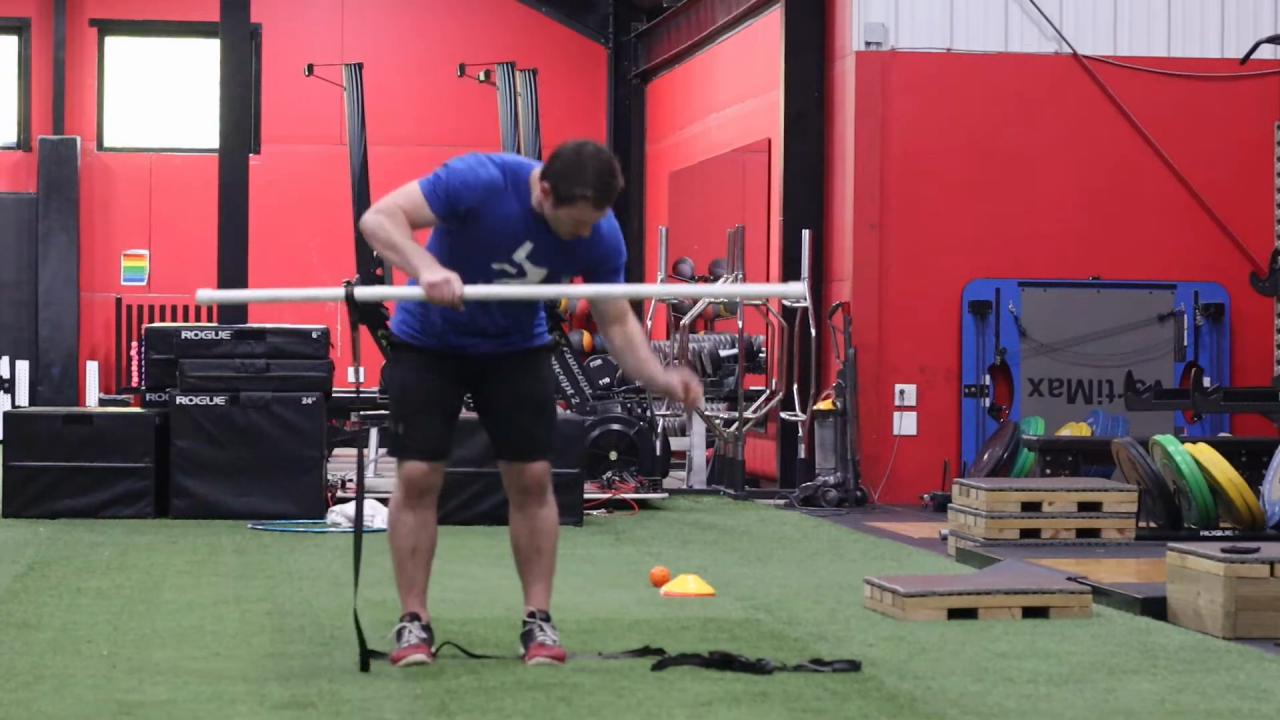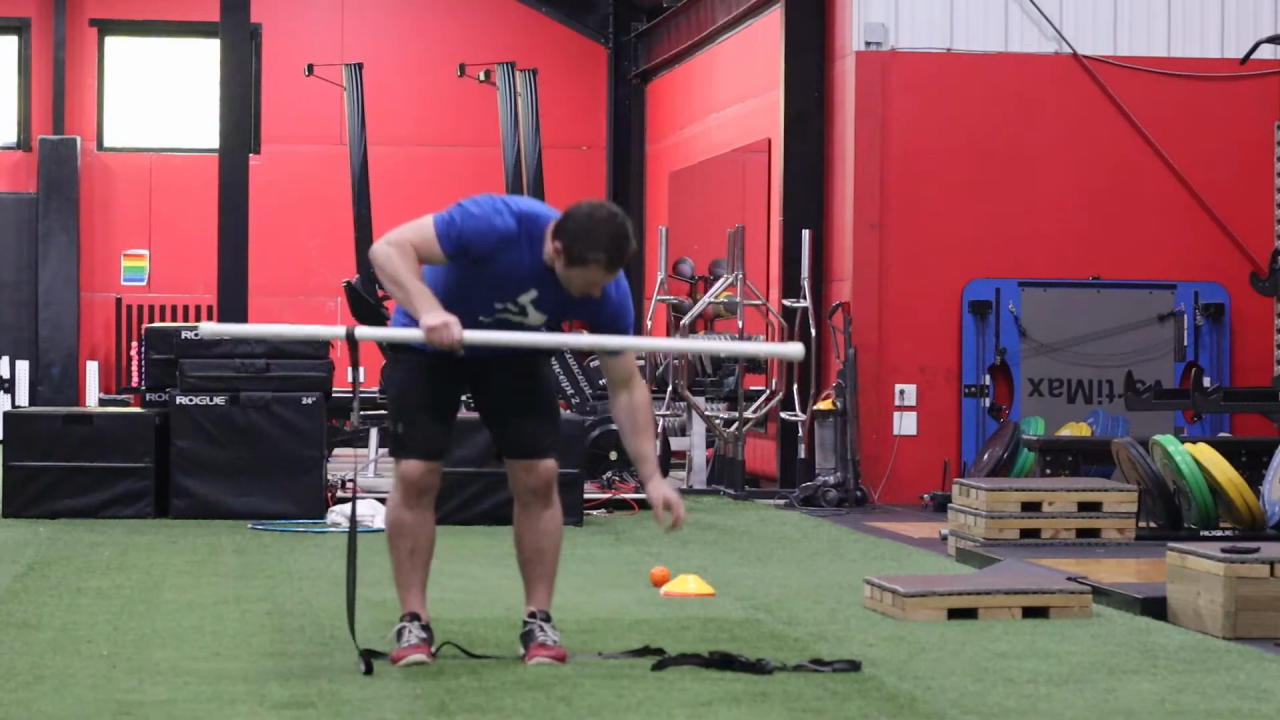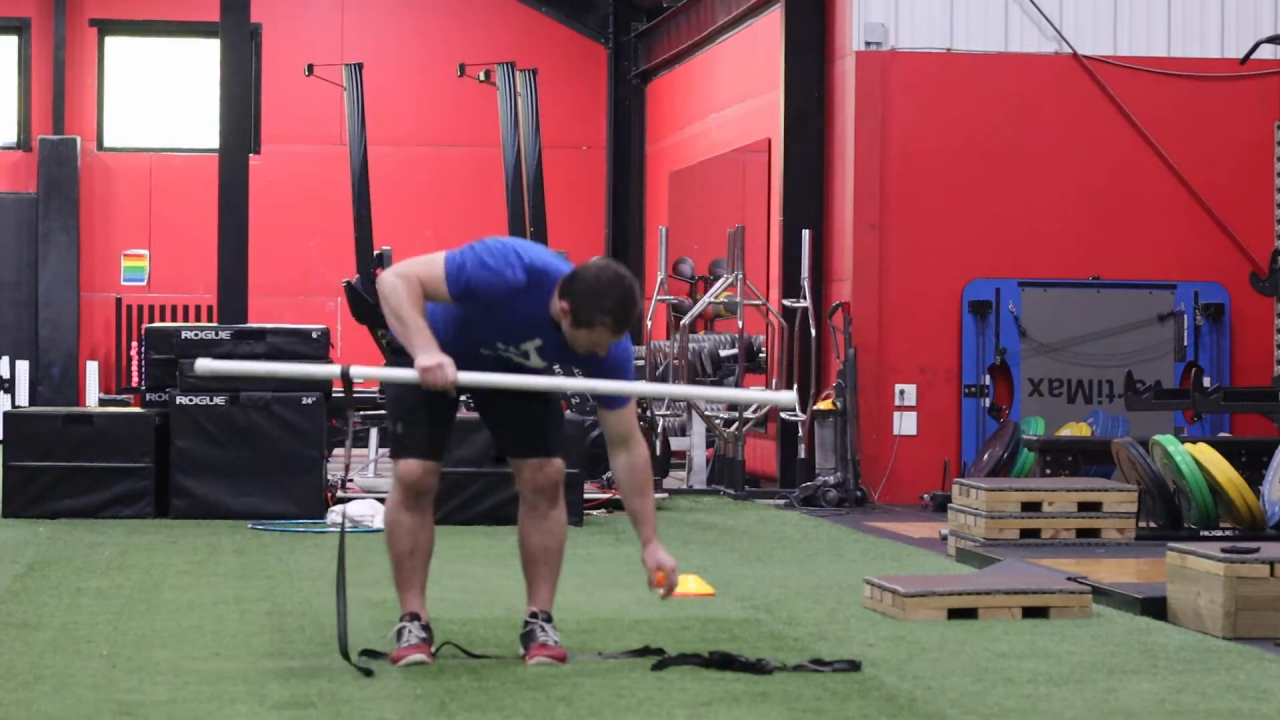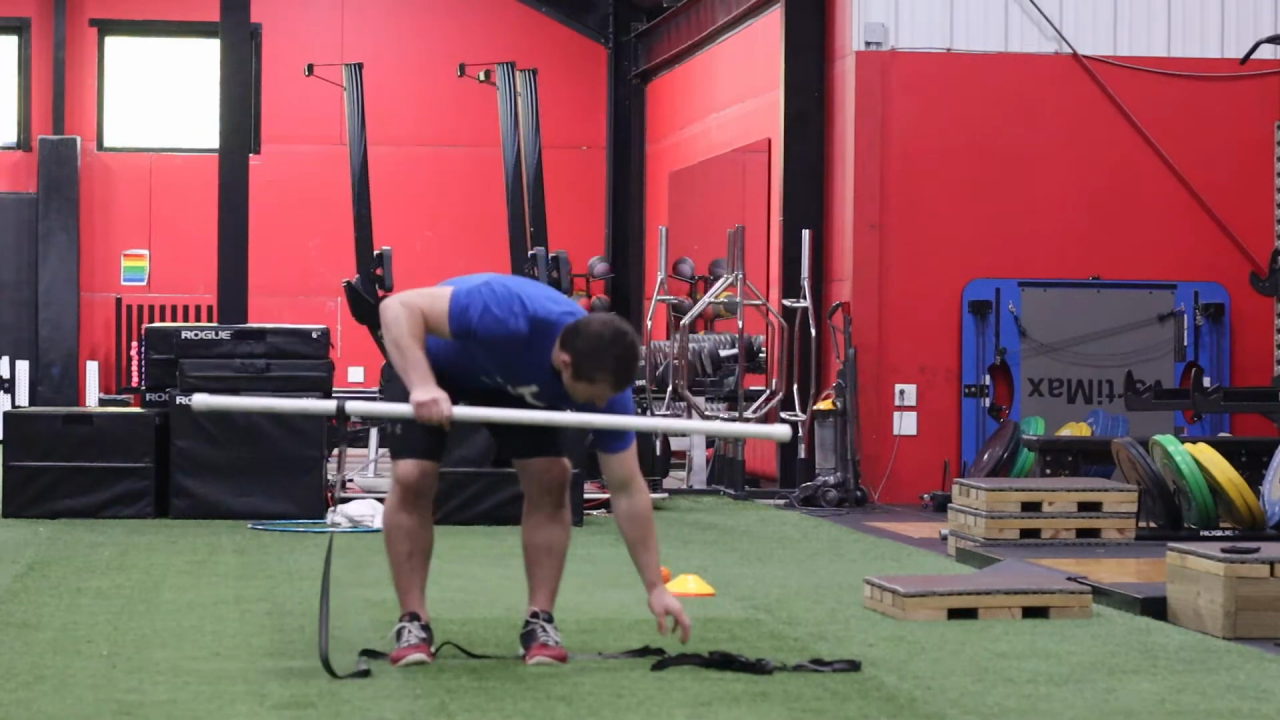
dt=0.1s
person 1, frame 1
left shoulder: (601, 230)
right shoulder: (482, 179)
left elbow: (618, 322)
right elbow: (377, 218)
left wrist: (659, 375)
right wrist: (427, 269)
left hip: (517, 347)
right hip: (427, 338)
left knee: (533, 478)
right knee: (417, 476)
left ankle: (538, 620)
right ankle: (412, 621)
person 1, frame 2
left shoulder: (606, 288)
right shoulder: (494, 224)
left elbow: (625, 385)
right elbow: (387, 249)
left wrist: (652, 478)
right wrist: (429, 311)
left hip: (515, 358)
right hip: (428, 346)
left knee: (539, 476)
right knee: (416, 474)
left ankle: (538, 620)
right ankle: (412, 621)
person 1, frame 3
left shoulder: (607, 344)
right shoulder: (504, 274)
left elbow: (626, 444)
right elbow: (396, 278)
left wrist: (650, 543)
right wrist: (425, 352)
left hip: (516, 367)
right hip: (433, 353)
left knee: (545, 479)
right knee: (414, 476)
left ankle: (539, 622)
right ankle: (412, 621)
person 1, frame 4
left shoulder: (605, 387)
right shoulder: (507, 314)
left elbow: (627, 489)
right elbow: (397, 306)
left wrist: (656, 588)
right wrist: (421, 387)
right hip: (431, 362)
left knee: (551, 479)
right knee: (413, 478)
left ankle: (540, 621)
right ankle: (411, 622)
